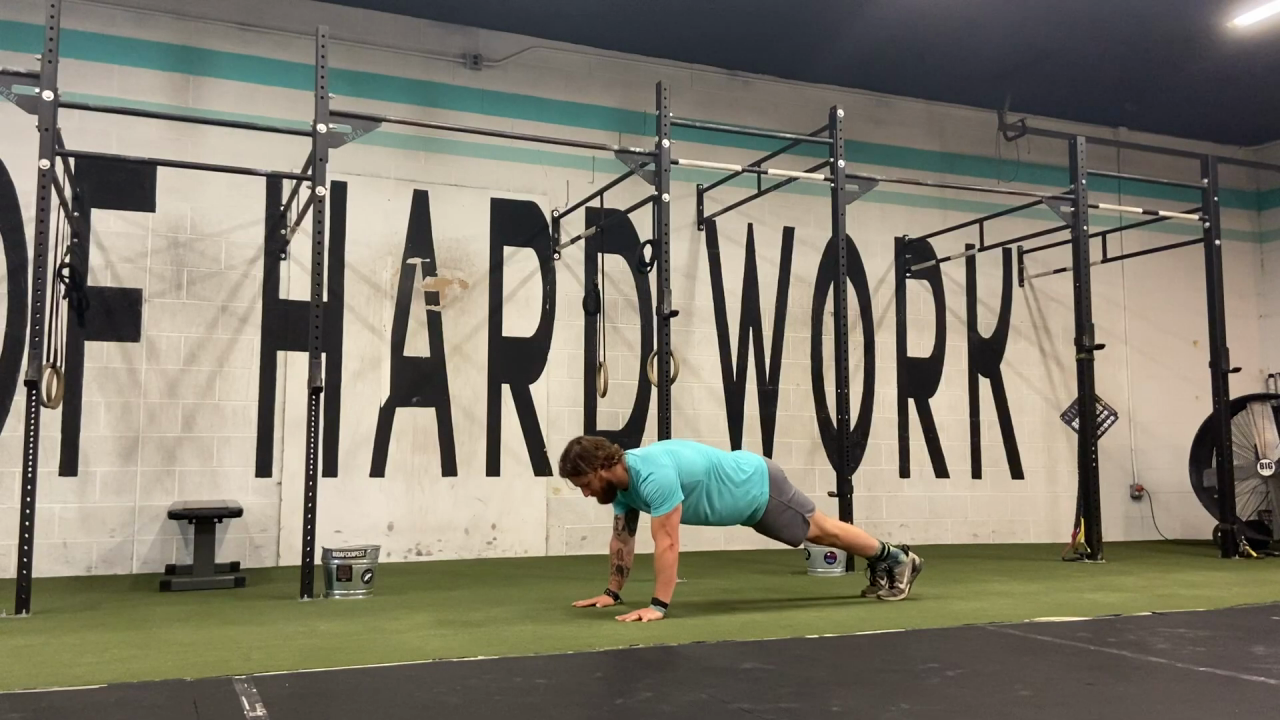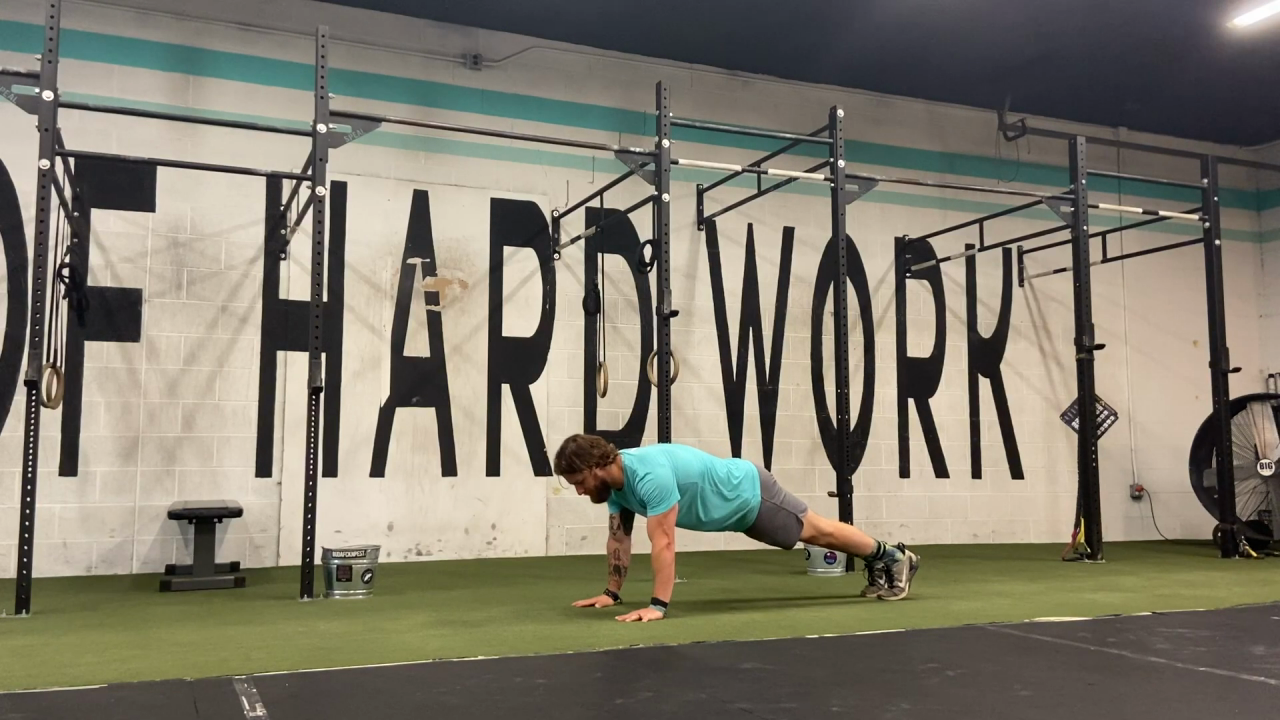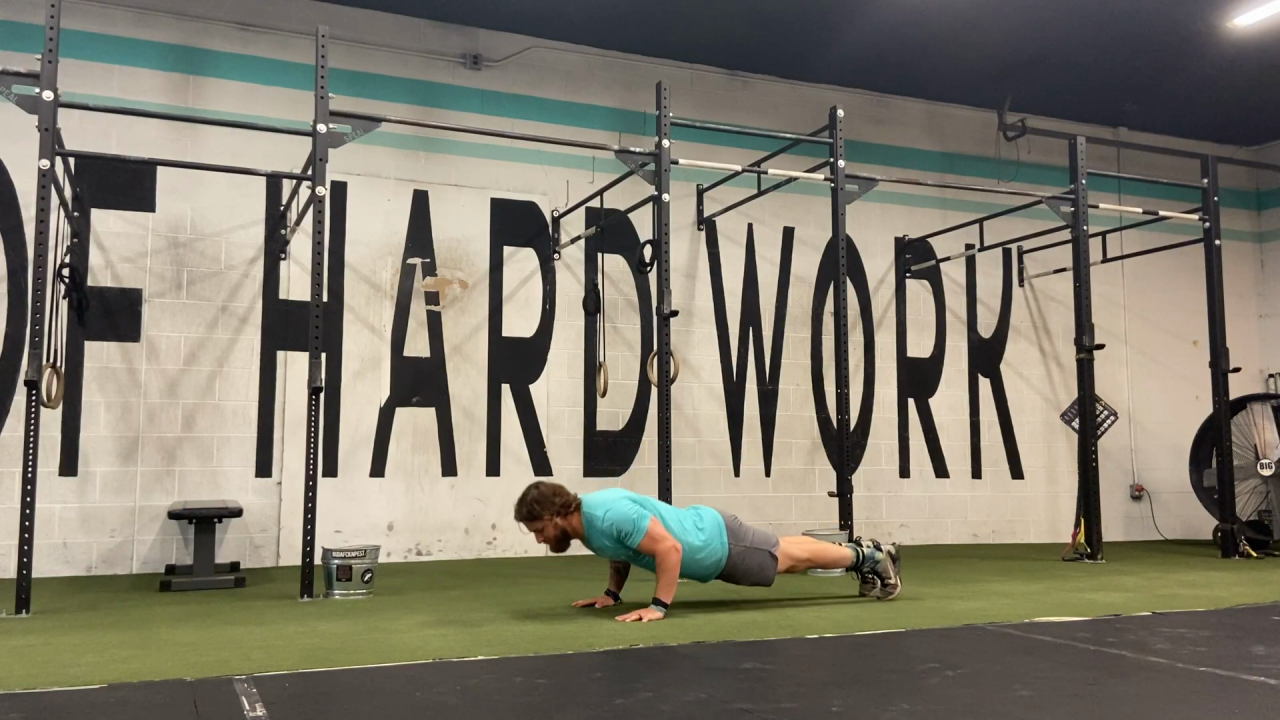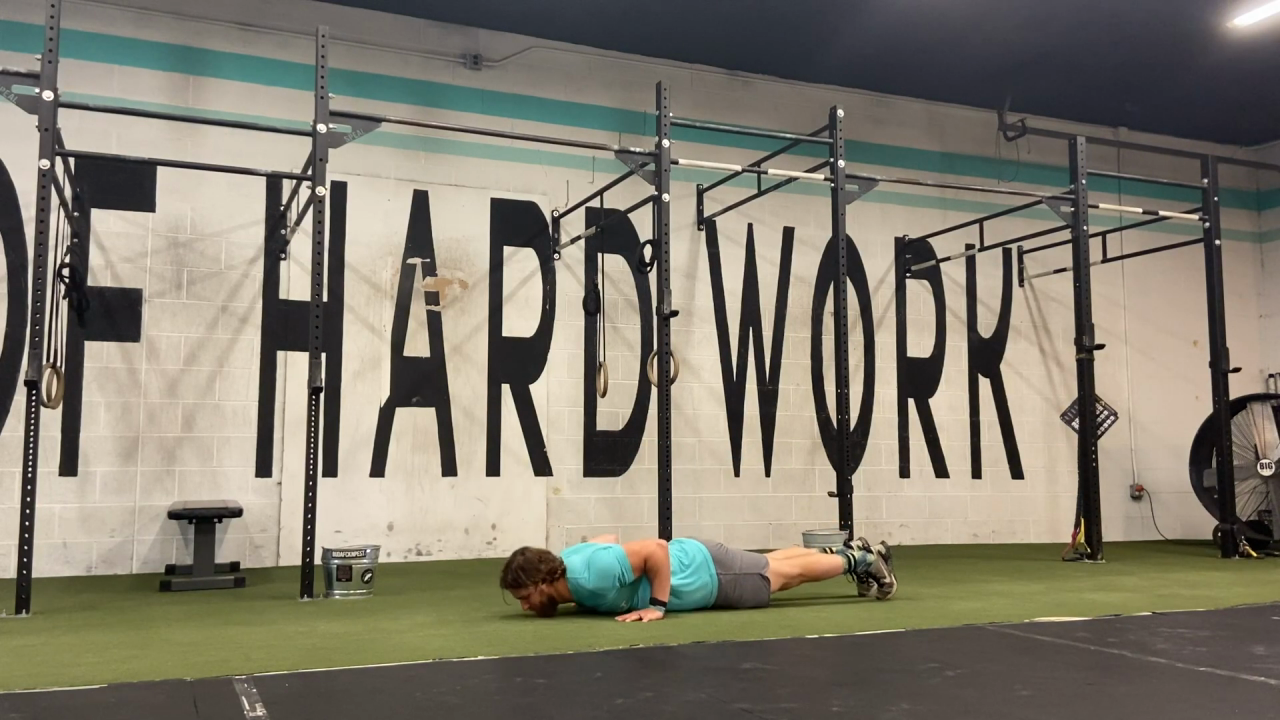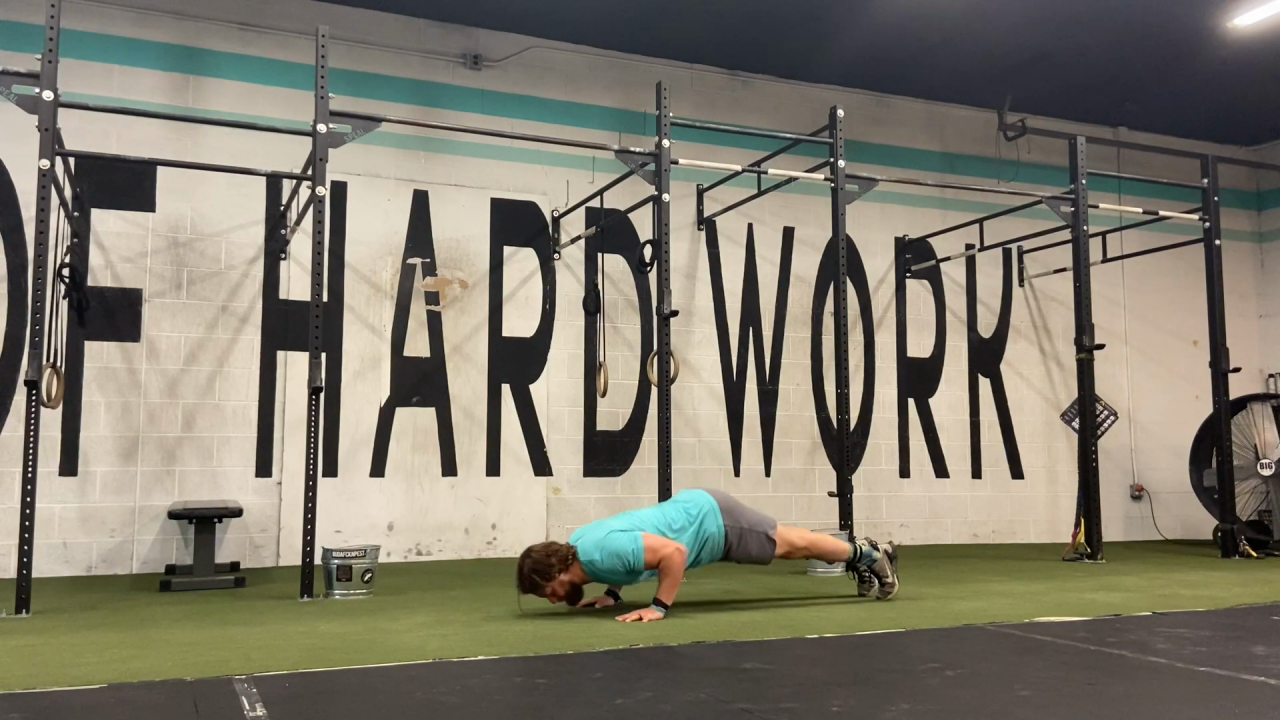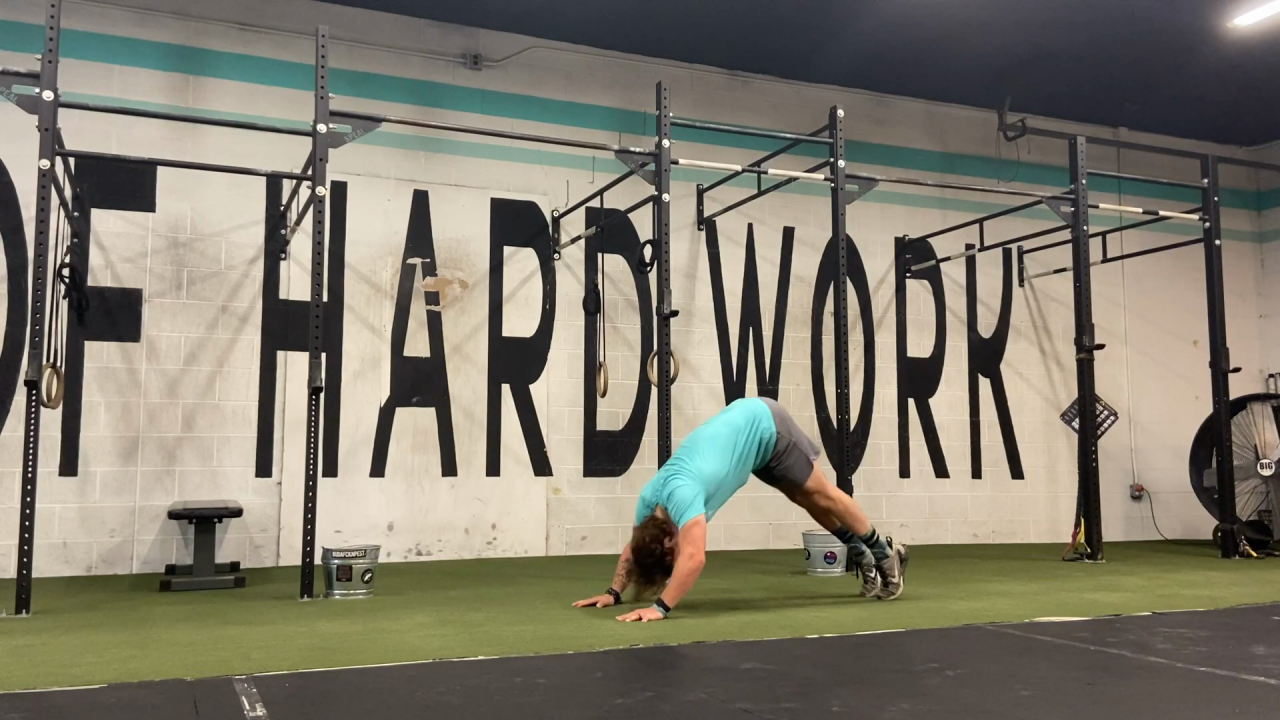
dt=0.7s
person 1, frame 1
left shoulder: (653, 475)
right shoulder: (621, 478)
left elbow: (667, 544)
right elbow: (622, 537)
left wrist: (658, 605)
right wrist: (612, 592)
left hip: (757, 487)
right hip: (745, 494)
left knee: (823, 531)
right knee: (818, 534)
left ankle: (896, 559)
right ankle: (881, 563)
person 1, frame 2
left shoulder: (649, 475)
right shoulder: (615, 479)
left elbow: (663, 544)
right elbow: (619, 537)
left wrist: (658, 605)
right wrist: (612, 592)
left hip: (749, 494)
right hip: (734, 503)
left knee: (818, 531)
right knee: (813, 534)
left ankle: (893, 556)
right ankle: (879, 559)
person 1, frame 3
left shoulder: (608, 515)
right shoulder: (586, 521)
left elbow: (669, 550)
right elbow: (621, 548)
left wrist: (658, 606)
right wrist: (611, 593)
left hip: (718, 544)
right hip: (703, 537)
left knee: (794, 558)
right knee: (787, 554)
left ankle: (872, 557)
right ankle: (861, 551)
person 1, frame 4
left shoulder: (589, 579)
right shoulder: (566, 560)
left elbow: (656, 548)
right elbow: (608, 537)
left wrist: (657, 605)
right wrist: (607, 597)
left hip: (707, 574)
right hip: (690, 559)
left knee: (786, 574)
right knee: (774, 563)
left ankle: (863, 559)
right ankle: (848, 552)
person 1, frame 5
left shoulder: (601, 554)
right shoulder: (576, 542)
left elbow: (674, 551)
left wrist: (660, 606)
right wrist: (611, 593)
left hip: (711, 522)
right hip: (694, 512)
left knee: (792, 544)
right knee: (786, 542)
left ankle: (869, 554)
right ankle: (859, 549)
person 1, frame 6
left shoulder: (681, 494)
right shoulder: (650, 498)
left elbow: (694, 558)
right elbow: (634, 547)
left wrist: (661, 607)
right wrist: (613, 593)
left hip: (766, 425)
right hip: (742, 423)
left knee: (819, 495)
right knee: (804, 498)
left ankle: (884, 553)
right ankle: (864, 556)
